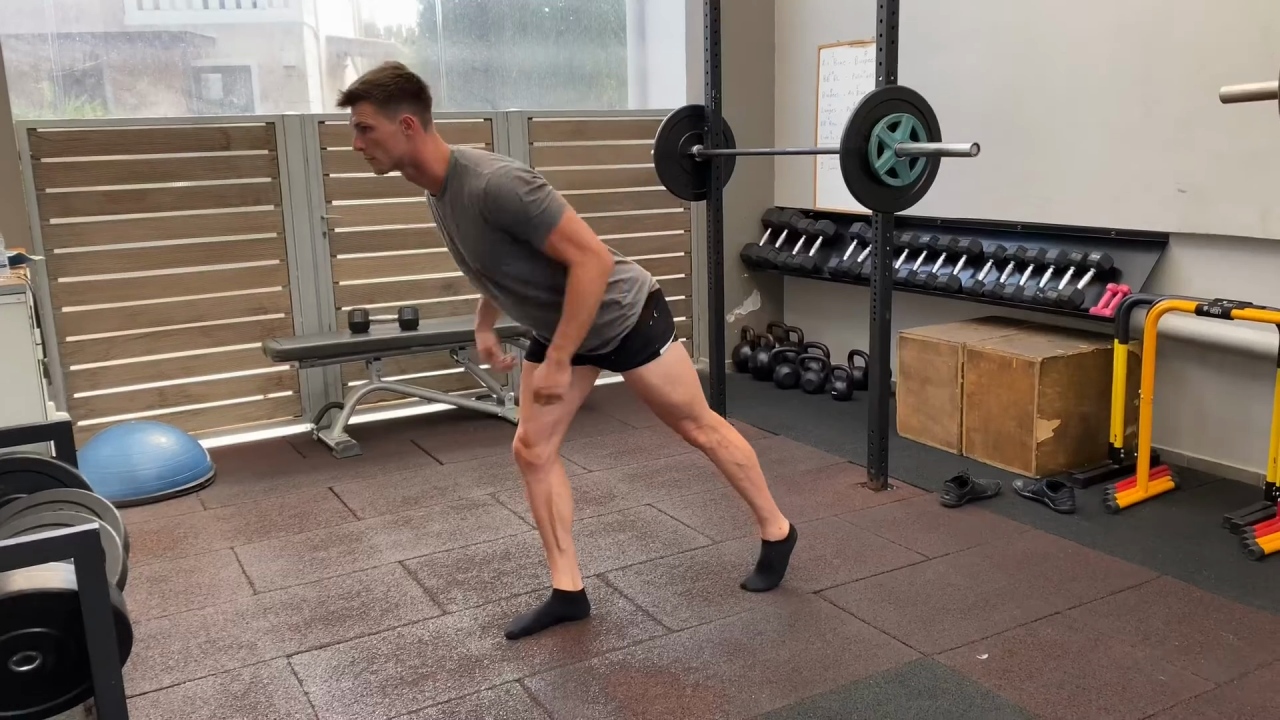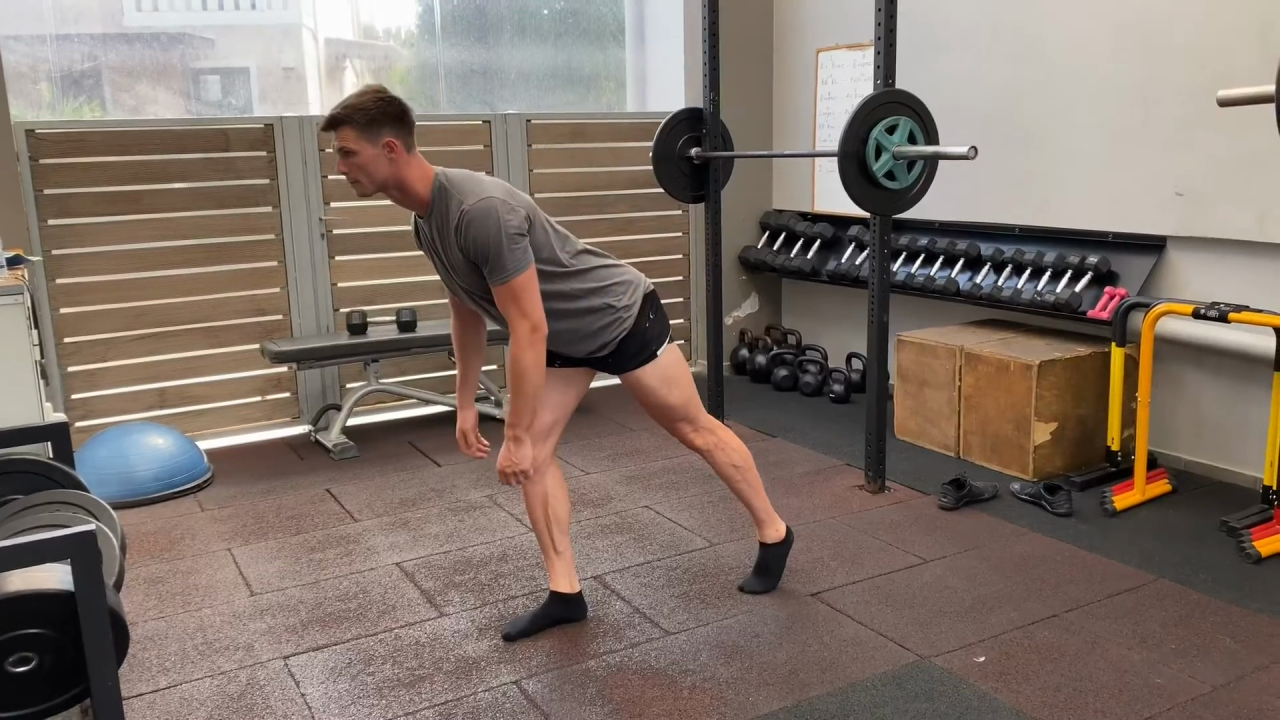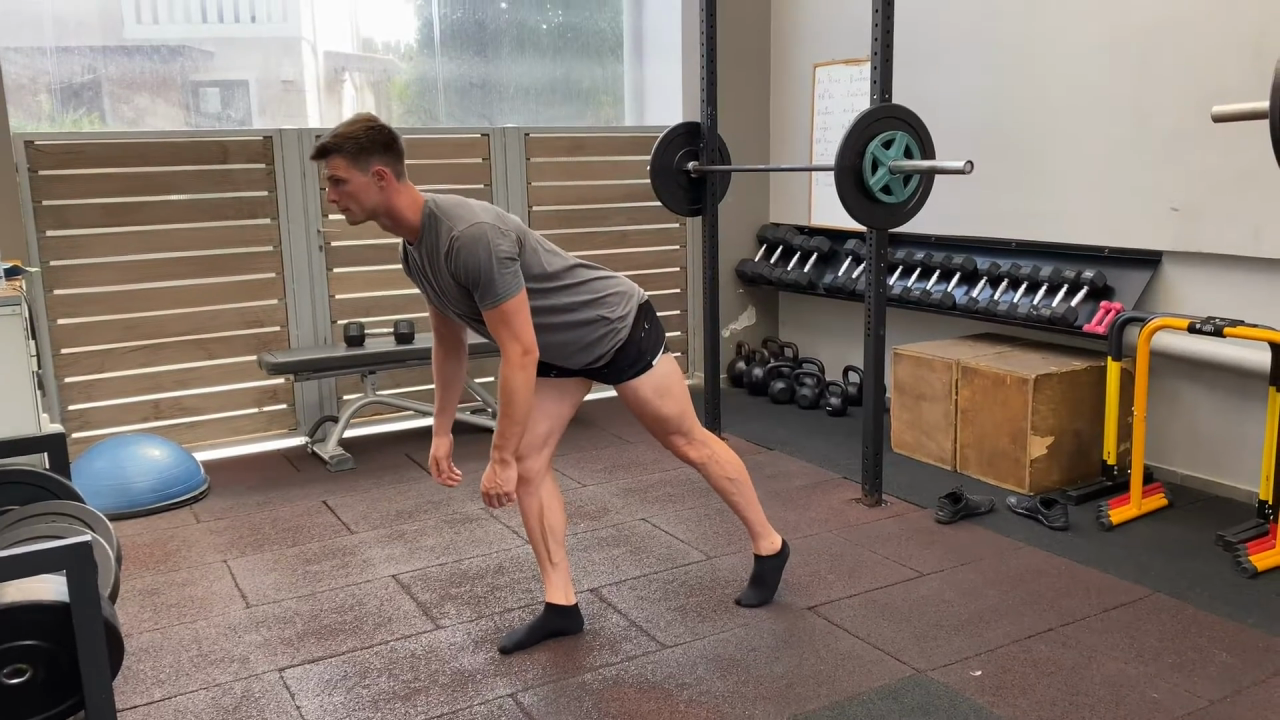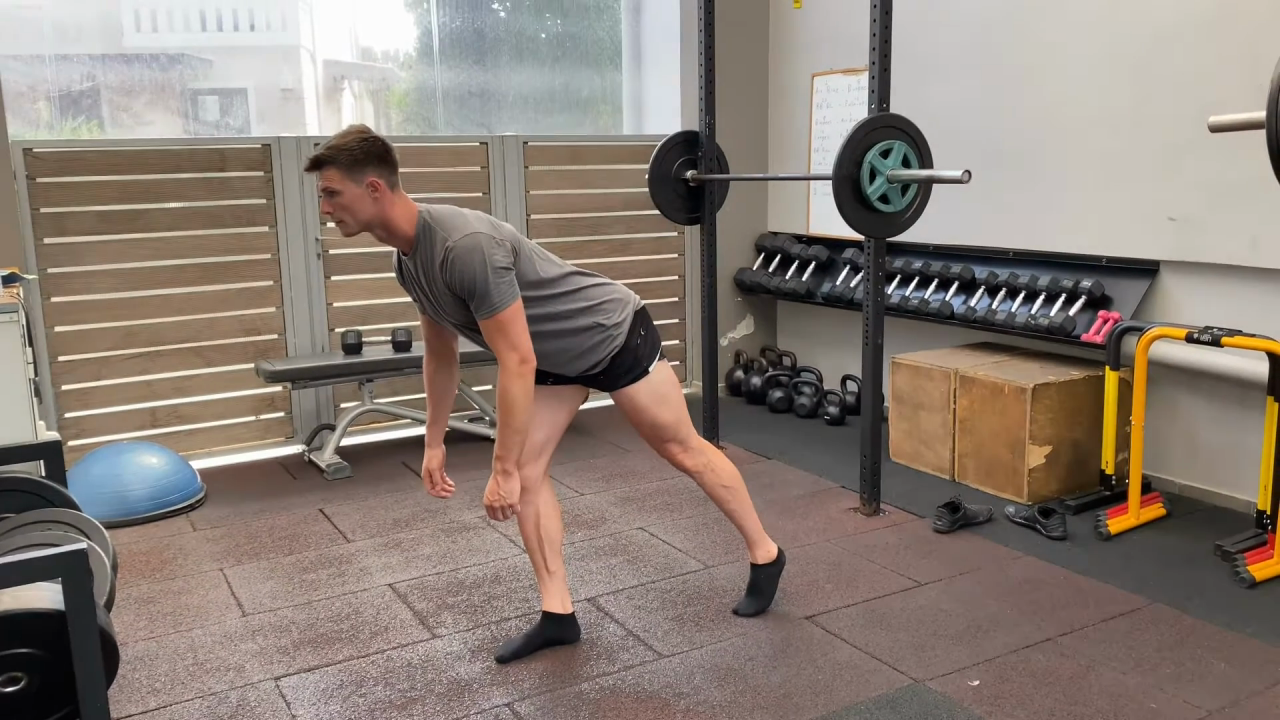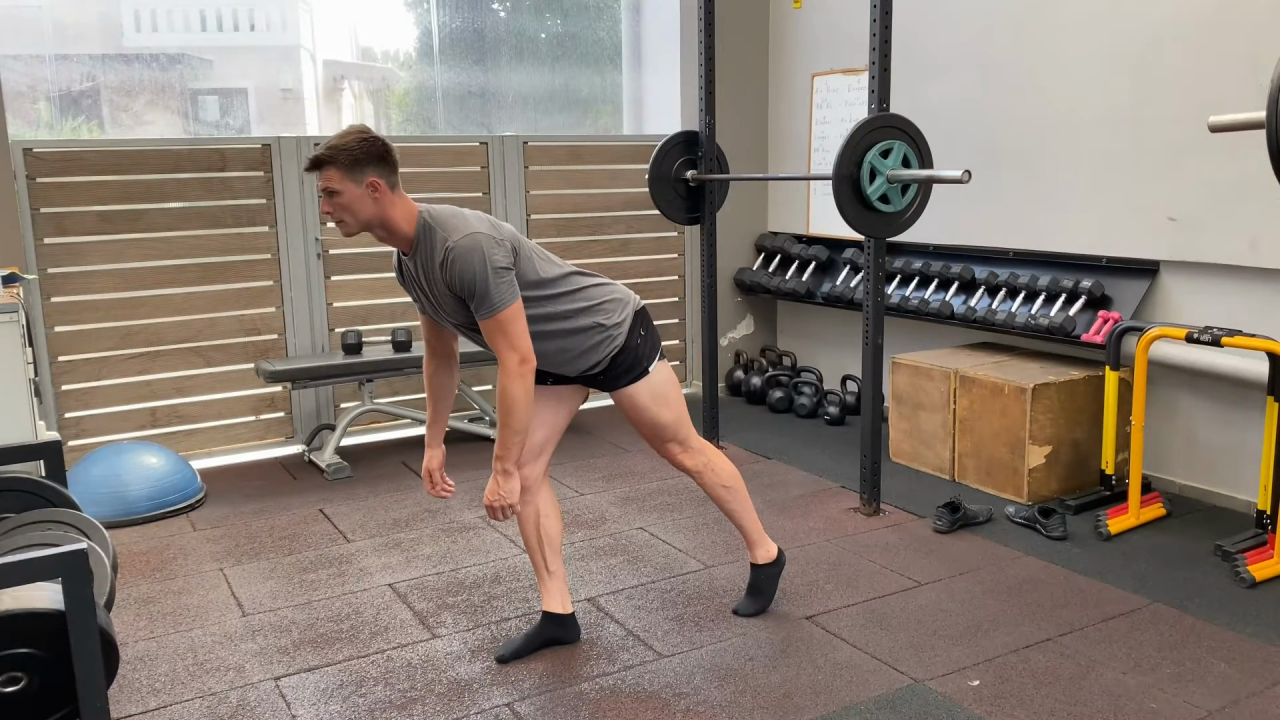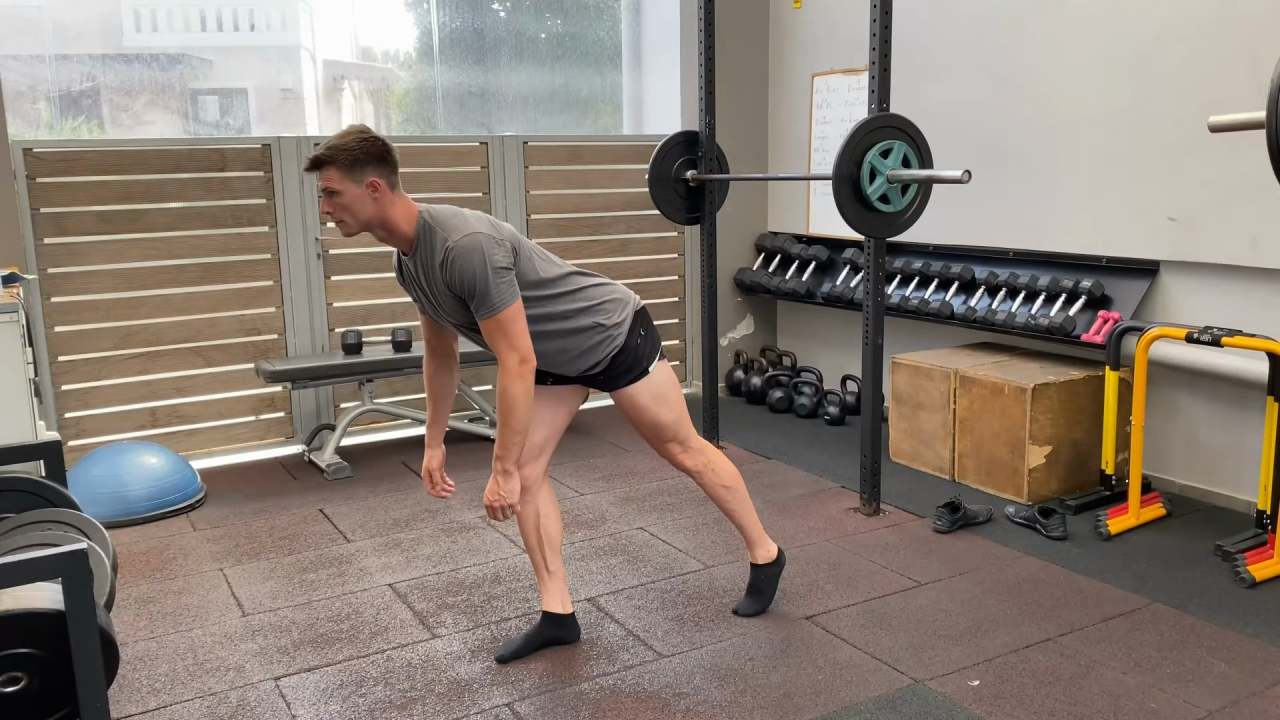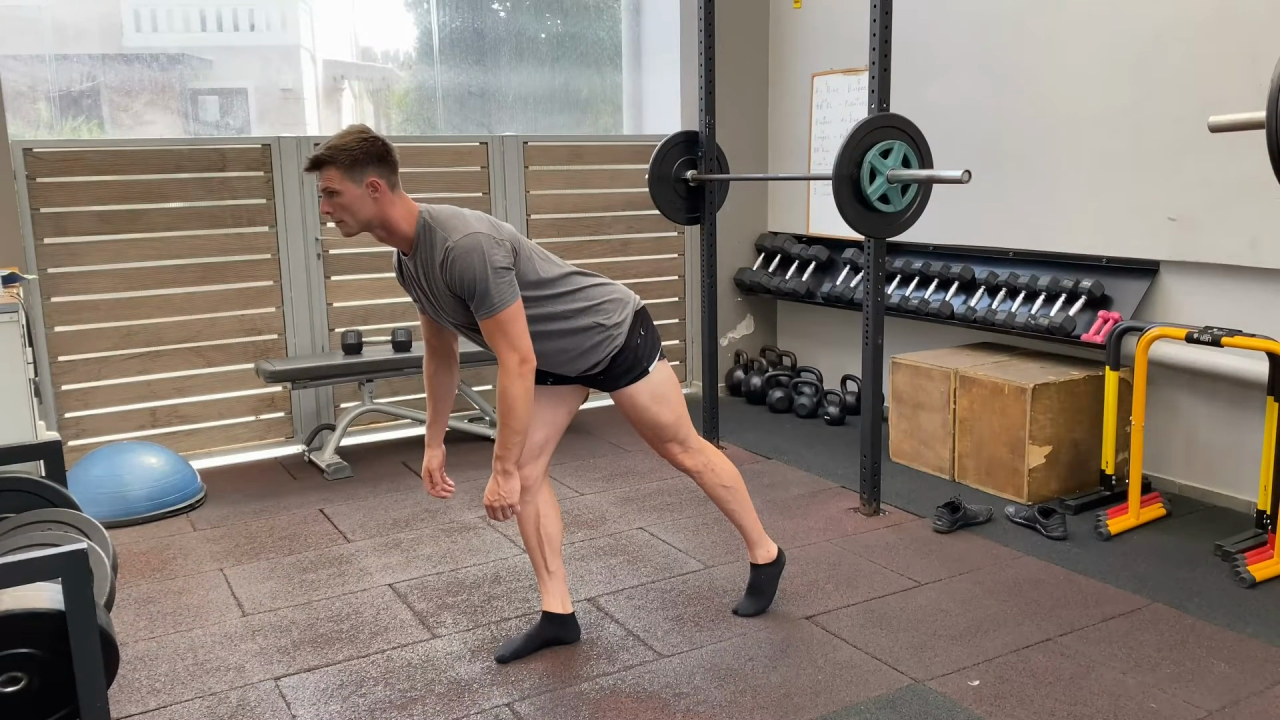
dt=0.7s
person 1, frame 1
left shoulder: (495, 184)
right shoulder: (437, 193)
left elbow: (590, 258)
left wrist: (557, 365)
right wrist: (484, 325)
left hip: (623, 314)
right hip: (556, 324)
left knee: (698, 428)
right knee: (532, 449)
left ankle: (777, 531)
right ankle: (567, 590)
person 1, frame 2
left shoulder: (482, 211)
right shoulder: (425, 219)
left elbow: (528, 330)
right elbow: (468, 311)
left wrist: (515, 438)
right wrist: (466, 403)
left hip: (620, 317)
right hip: (565, 336)
left knee: (695, 430)
right knee: (534, 456)
left ankle: (774, 533)
right ankle: (565, 593)
person 1, frame 3
left shoulder: (472, 236)
right shoulder: (413, 247)
left elbow: (520, 354)
right elbow: (449, 340)
left wrist: (499, 459)
right wrist: (442, 430)
left hip: (618, 327)
right hip: (560, 348)
left knee: (688, 442)
right knee: (529, 464)
left ankle: (769, 546)
right ankle: (561, 605)
person 1, frame 4
left shoulder: (467, 246)
right shoulder: (406, 258)
left elbow: (517, 362)
right elbow: (440, 352)
left wrist: (501, 472)
right wrist: (434, 442)
left hip: (614, 334)
right hip: (557, 355)
left knee: (684, 450)
right knee: (528, 472)
left ankle: (765, 554)
right ankle: (558, 614)
person 1, frame 5
left shoulder: (467, 246)
right shoulder: (406, 259)
left elbow: (517, 362)
right elbow: (440, 353)
left wrist: (501, 470)
right wrist: (434, 442)
left hip: (613, 335)
right hip: (556, 356)
left knee: (684, 450)
right knee: (528, 473)
left ankle: (765, 554)
right ankle: (557, 615)
person 1, frame 6
left shoulder: (467, 246)
right shoulder: (406, 259)
left elbow: (517, 363)
right elbow: (441, 353)
left wrist: (501, 471)
right wrist: (434, 442)
left hip: (614, 335)
right hip: (556, 356)
left knee: (684, 450)
right knee: (528, 473)
left ankle: (764, 554)
right ankle: (558, 615)
person 1, frame 7
left shoulder: (466, 247)
right shoulder: (406, 258)
left elbow: (517, 363)
right elbow: (441, 353)
left wrist: (500, 471)
right wrist: (434, 442)
left hip: (613, 334)
right hip: (555, 356)
left knee: (684, 450)
right knee: (527, 473)
left ankle: (765, 554)
right ankle: (558, 615)
